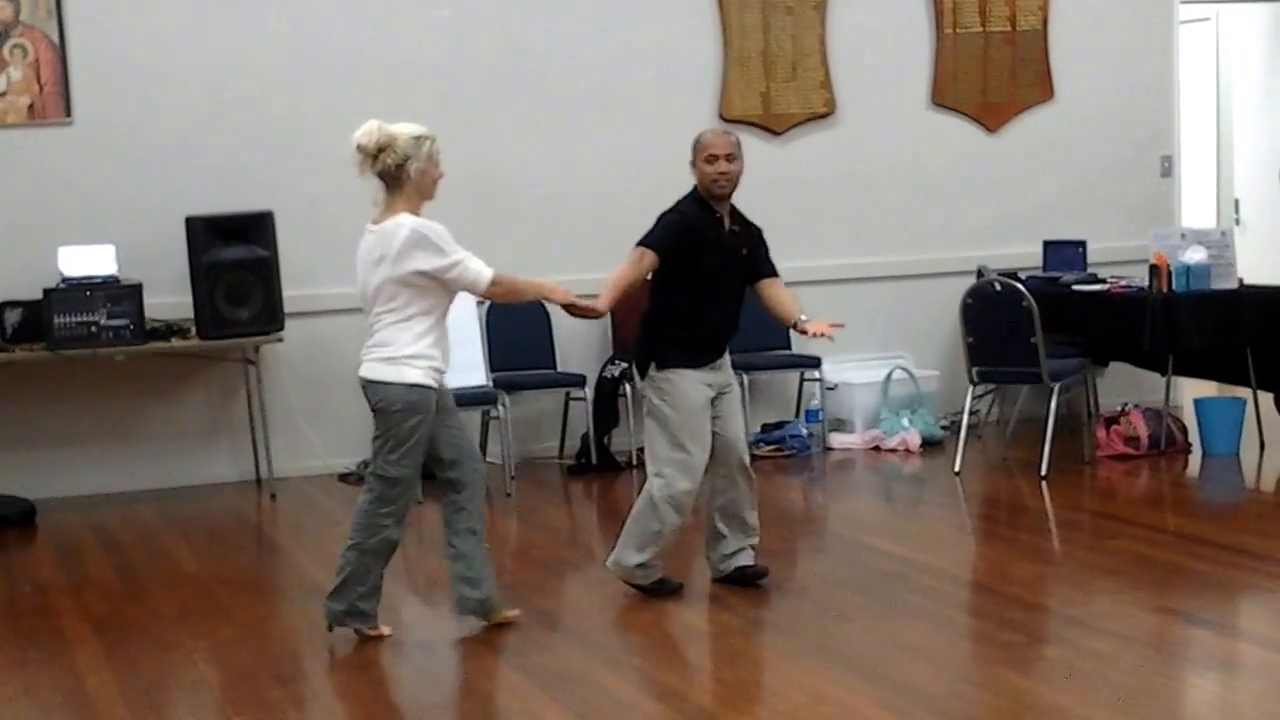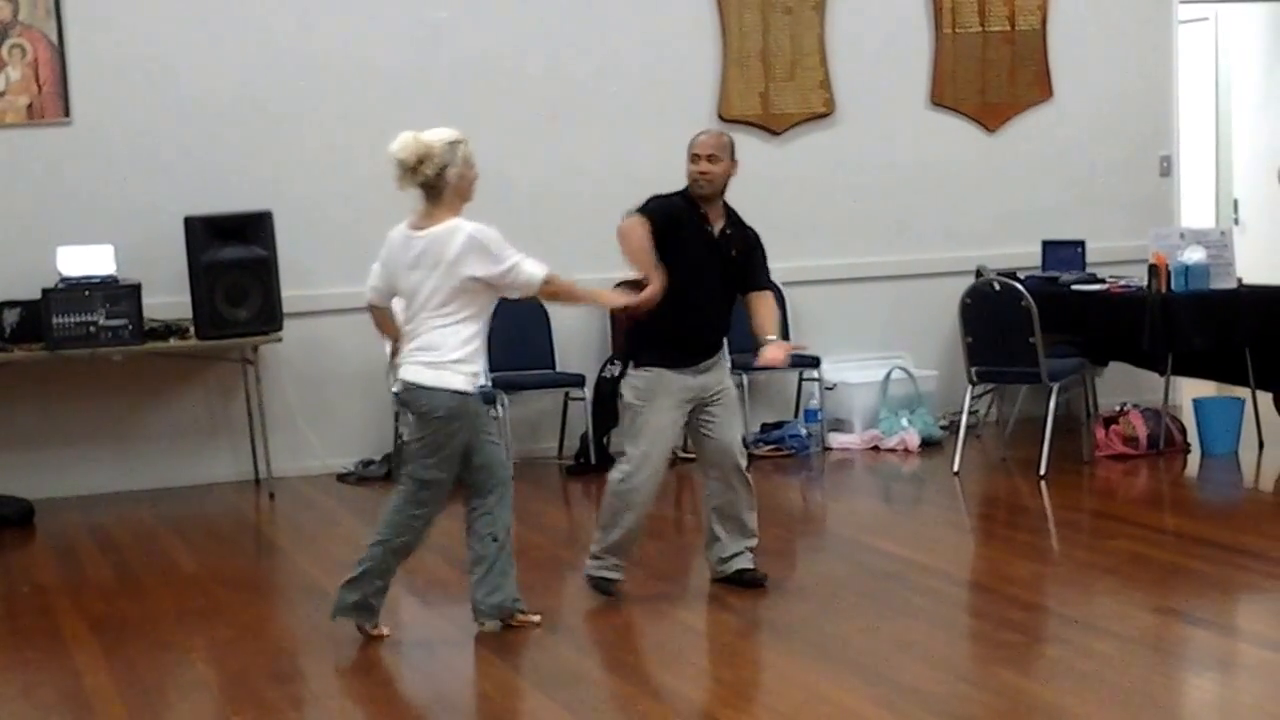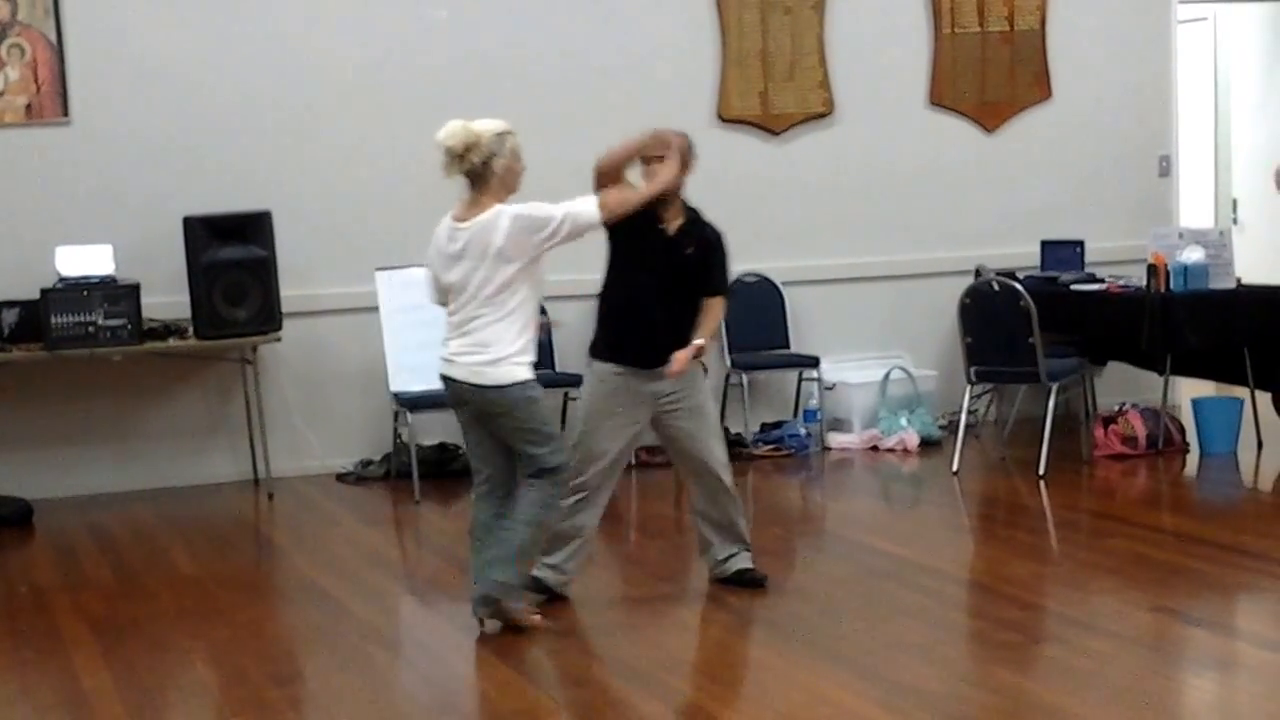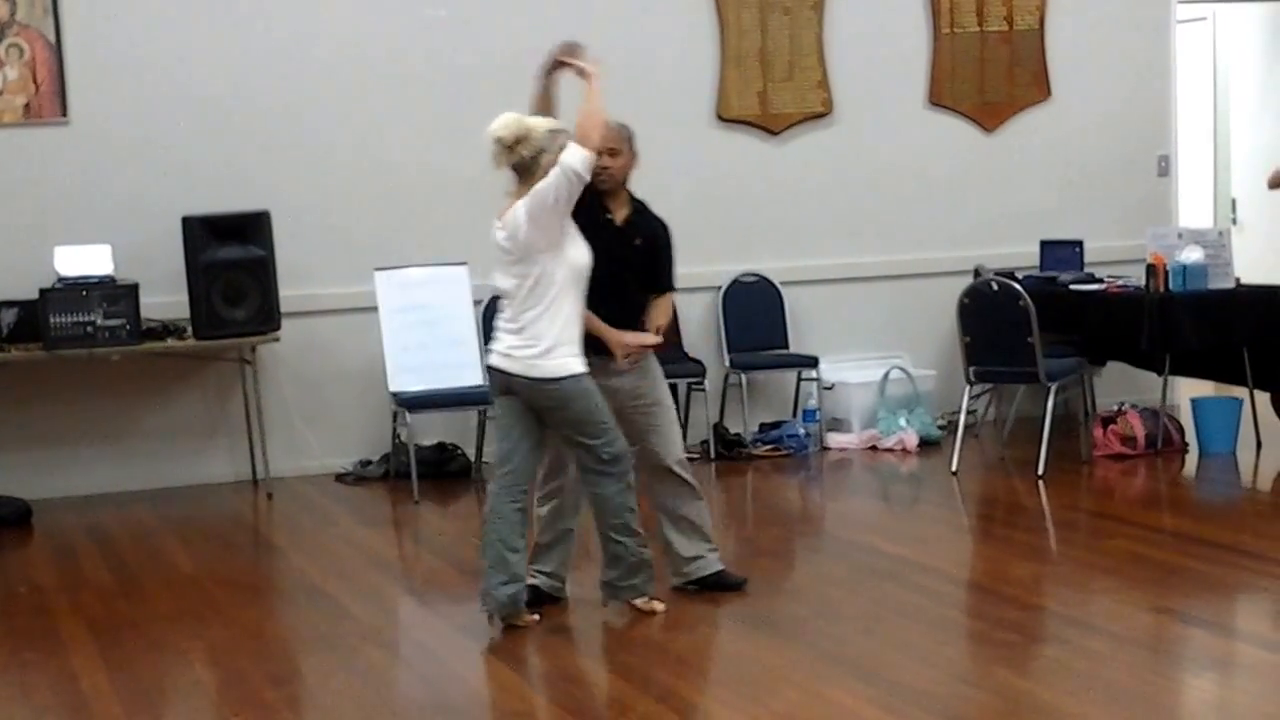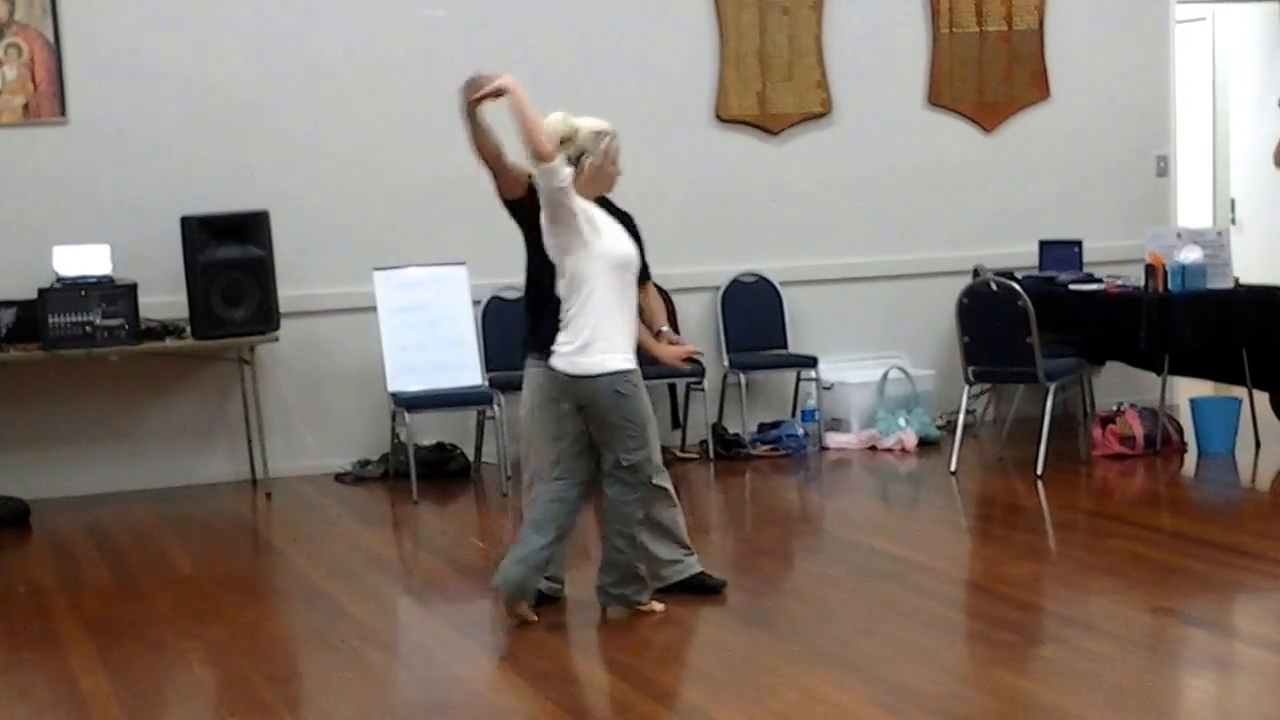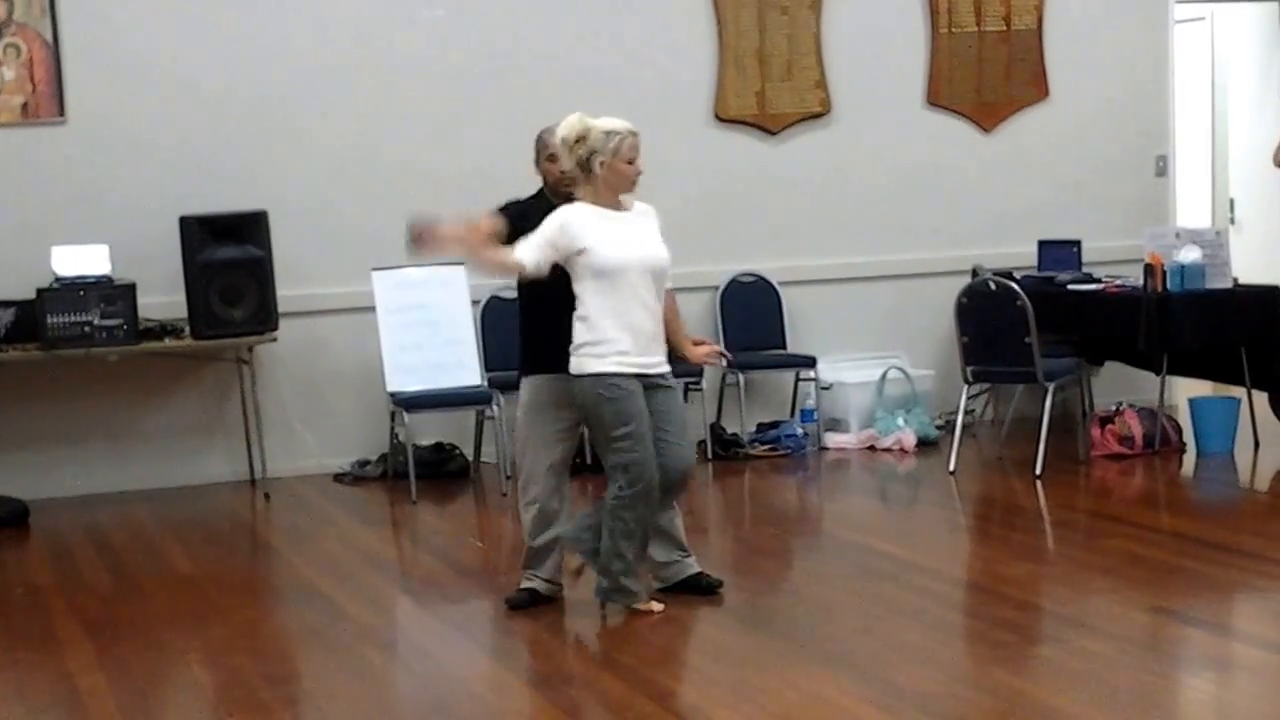
dt=0.2s
person 1, frame 1
left shoulder: (377, 233)
right shoulder: (418, 233)
right elbow: (489, 285)
right wrist: (547, 290)
left hip: (415, 379)
right hip: (403, 383)
left knee: (464, 473)
right knee: (389, 495)
left ankle: (476, 594)
right ankle: (351, 607)
person 1, frame 2
left shoulder: (400, 238)
right shoulder: (471, 238)
left elbow: (376, 303)
right elbow: (539, 282)
right wrist: (600, 297)
left hip: (445, 383)
right hip: (446, 387)
left knee: (491, 480)
right knee: (421, 496)
left ankle: (498, 600)
right ankle: (359, 599)
person 1, frame 3
left shoulder: (448, 229)
right shoulder: (519, 222)
right elbow: (600, 208)
right wrist: (659, 183)
left hip: (459, 373)
right hip: (501, 378)
left knee: (494, 482)
right knee: (548, 471)
left ankle: (495, 596)
right ankle: (500, 583)
person 1, frame 4
left shoulder: (511, 222)
right shoulder: (541, 211)
right elbow: (591, 142)
right wrist: (592, 81)
left hip: (509, 368)
right hip: (553, 373)
left knee: (511, 480)
right knee: (610, 464)
left ankle: (504, 597)
right ankle: (629, 583)
person 1, frame 5
left shoulder: (595, 218)
right shoulder: (566, 214)
right elbow: (546, 156)
right wrist: (513, 96)
left hip: (597, 366)
right hip: (599, 370)
left knee: (570, 476)
right knee: (629, 471)
left ankle: (518, 578)
right ankle: (624, 589)
person 1, frame 6
left shoulder: (645, 216)
right shoulder: (570, 220)
right elbow: (517, 262)
left wrist: (683, 347)
right wrist: (461, 240)
left hip: (652, 367)
right hip: (603, 370)
left knee: (675, 468)
right knee: (634, 474)
left ankle: (599, 550)
right ankle: (620, 587)
person 2, frame 1
left shoulder: (747, 231)
right shoulder: (682, 219)
left elbow: (768, 285)
right elbow: (642, 260)
left wrist: (801, 321)
right wrist: (605, 302)
left hip: (717, 362)
right hip: (673, 364)
left knee: (734, 462)
right knee: (679, 472)
left ankle: (733, 557)
right ankle: (635, 562)
person 2, frame 2
left shoulder: (744, 236)
right shoulder: (668, 211)
left elbow: (759, 294)
right elbow: (631, 226)
left wrist: (771, 338)
right wrist: (654, 276)
left hip: (711, 366)
right hip: (657, 367)
left knee: (729, 464)
right knee: (639, 469)
left ankle: (732, 557)
right ankle: (605, 562)
person 2, frame 3
left shoulder: (705, 236)
right shoulder: (627, 213)
left elbow: (712, 303)
right elbow: (604, 173)
left wrist: (695, 346)
right wrist: (641, 144)
left hip: (677, 373)
right hip: (616, 371)
left knee: (711, 468)
right knee: (588, 475)
left ankle: (731, 558)
right ankle: (552, 569)
person 2, frame 4
left shoulder: (652, 228)
right shoulder: (573, 204)
left elbow: (661, 296)
left wrist: (651, 335)
right wrist: (548, 78)
left hip: (635, 364)
left knee: (669, 464)
right knee: (560, 475)
left ankle: (698, 563)
right ankle: (546, 576)
person 2, frame 5
left shoulder: (617, 221)
right shoulder: (536, 205)
left elbow: (642, 286)
right elbow: (495, 162)
left wrist: (662, 333)
right wrist: (473, 109)
right hip: (550, 365)
left knee: (646, 469)
right knee: (542, 479)
left ankle: (675, 566)
right ankle: (542, 577)
person 2, frame 6
left shoulder: (613, 220)
right shoulder: (525, 217)
left elbow: (645, 286)
right elbow: (485, 229)
left wrist: (682, 336)
right wrist: (445, 233)
left hip: (612, 370)
right hip: (546, 375)
left knee: (645, 472)
right knee: (539, 483)
left ankle: (674, 566)
right ankle: (540, 577)
